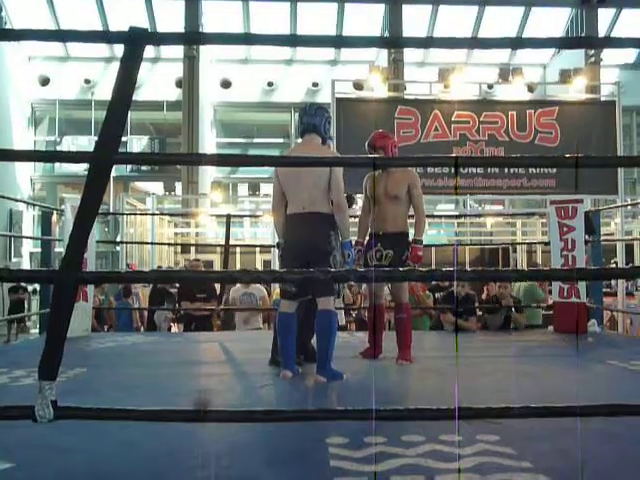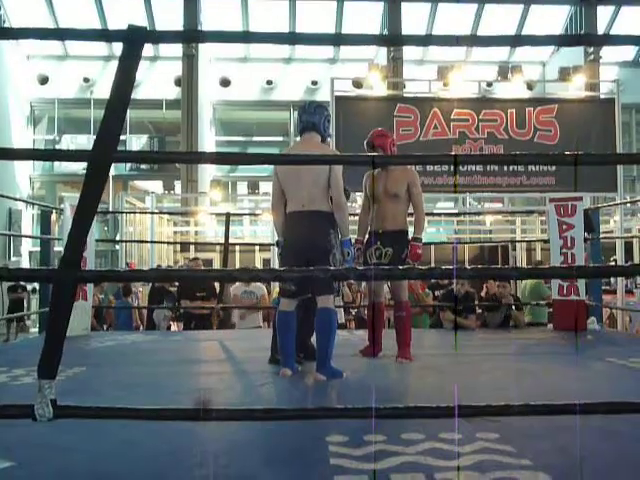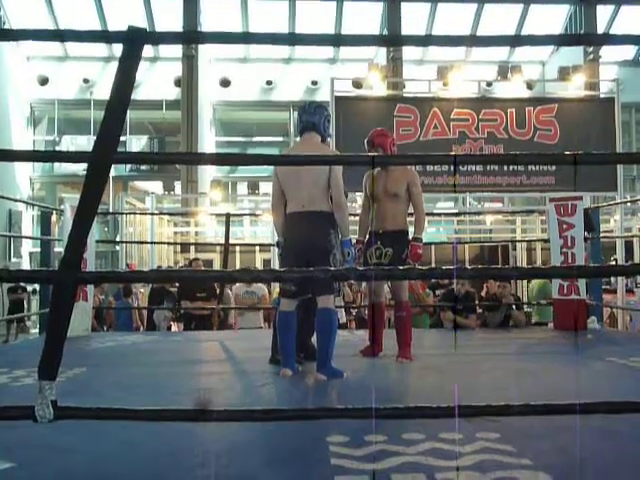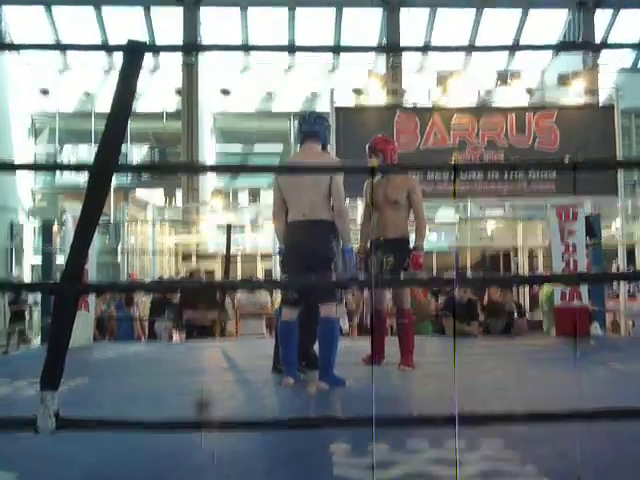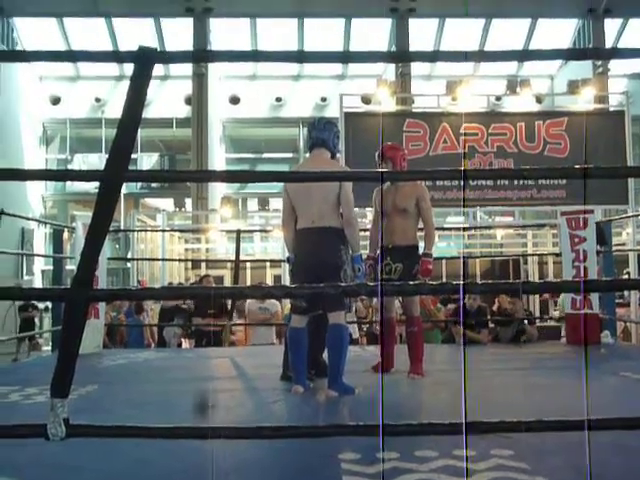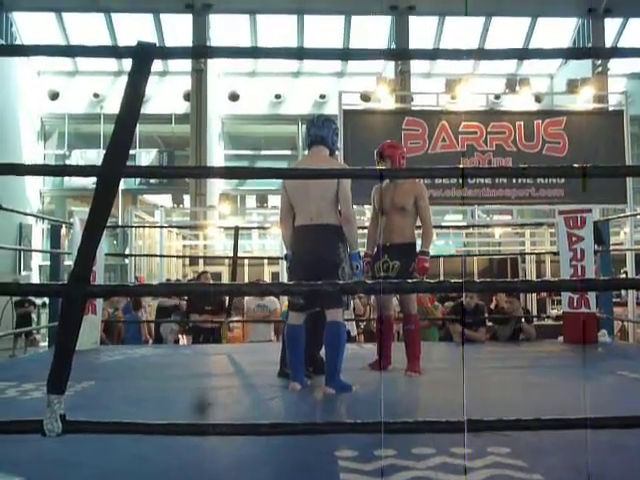
dt=0.1s
person 1, frame 1
right shoulder: (330, 156)
left elbow: (277, 208)
right elbow: (339, 203)
left wrist: (282, 240)
right wrist: (346, 240)
left hip: (293, 231)
right hip: (321, 229)
left knee: (288, 300)
right knee: (326, 299)
left ankle: (287, 364)
right ankle: (323, 368)
person 1, frame 2
right shoulder: (329, 155)
left elbow: (276, 206)
right elbow: (339, 202)
left wrist: (282, 238)
right wrist: (346, 238)
left hip: (292, 229)
right hip: (321, 227)
left knee: (288, 299)
right knee: (325, 298)
left ankle: (287, 363)
right ankle: (324, 366)
person 1, frame 3
right shoulder: (329, 155)
left elbow: (276, 207)
right elbow: (338, 202)
left wrist: (282, 239)
right wrist: (346, 238)
left hip: (292, 229)
right hip: (321, 227)
left knee: (288, 299)
right knee: (325, 298)
left ankle: (287, 363)
right ankle: (324, 366)
person 1, frame 4
left shoulder: (284, 167)
right shoulder: (330, 163)
left elbow: (278, 215)
right elbow: (339, 210)
left wrist: (283, 246)
right wrist: (347, 246)
left hip: (294, 238)
right hip: (322, 235)
left knee: (290, 307)
right knee: (328, 305)
left ankle: (289, 372)
right ankle: (326, 374)
person 1, frame 5
right shoulder: (339, 171)
left elbow: (287, 223)
right elbow: (348, 218)
left wrist: (292, 254)
right wrist: (356, 254)
left hip: (303, 245)
right hip: (331, 243)
left knee: (299, 314)
right knee: (337, 313)
left ankle: (298, 380)
right ankle: (335, 382)
person 1, frame 6
right shoulder: (338, 168)
left elbow: (284, 220)
right elbow: (347, 215)
left wrist: (290, 252)
right wrist: (355, 251)
left hip: (301, 243)
right hip: (329, 240)
left knee: (296, 312)
right knee: (335, 311)
left ankle: (296, 377)
right ankle: (332, 380)
person 2, frame 1
left shoulder: (409, 176)
right shoulder: (369, 179)
left elbow: (420, 212)
left wrist: (417, 243)
right wrist: (359, 243)
left hip: (398, 239)
right hip: (374, 239)
left knee: (400, 294)
right knee: (374, 294)
left ankle: (404, 349)
right ankle: (374, 345)
person 2, frame 2
left shoulder: (408, 174)
right shoulder: (369, 178)
left elbow: (419, 211)
left wrist: (417, 241)
right wrist: (359, 241)
left hip: (398, 237)
right hip: (374, 238)
left knee: (399, 292)
right knee: (374, 292)
left ankle: (404, 348)
right ankle: (374, 343)
person 2, frame 3
left shoulder: (408, 174)
right shoulder: (369, 178)
left elbow: (419, 210)
left wrist: (417, 241)
right wrist: (360, 241)
left hip: (398, 237)
right hip: (374, 237)
left knee: (400, 292)
right knee: (374, 292)
left ankle: (404, 348)
right ankle: (374, 343)
person 2, frame 4
left shoulder: (408, 182)
right shoulder: (370, 185)
left elbow: (420, 218)
left wrist: (418, 249)
right wrist: (362, 249)
left hip: (399, 245)
right hip: (376, 245)
left knee: (401, 300)
right knee: (376, 300)
left ankle: (407, 355)
right ankle: (377, 352)
person 2, frame 5
left shoulder: (417, 189)
right shoulder: (379, 193)
left elbow: (429, 226)
left wrist: (427, 256)
right wrist: (371, 256)
left hip: (408, 252)
right hip: (384, 253)
left knee: (411, 307)
right knee: (385, 308)
left ankle: (416, 363)
right ankle: (386, 359)
person 2, frame 6
left shoulder: (416, 187)
right shoulder: (377, 190)
left elbow: (427, 224)
left wrist: (424, 255)
right wrist: (368, 254)
left hip: (405, 250)
right hip: (382, 250)
left knee: (408, 305)
right knee: (383, 306)
left ankle: (413, 361)
right ankle: (383, 357)
